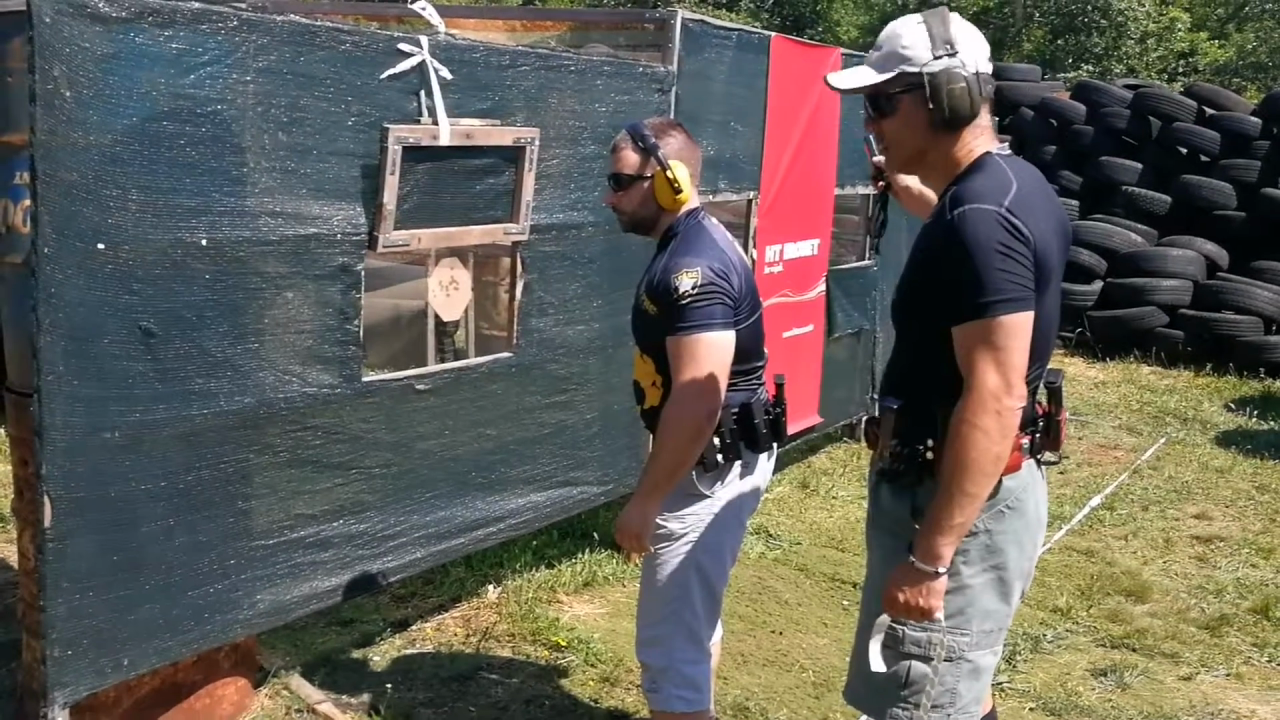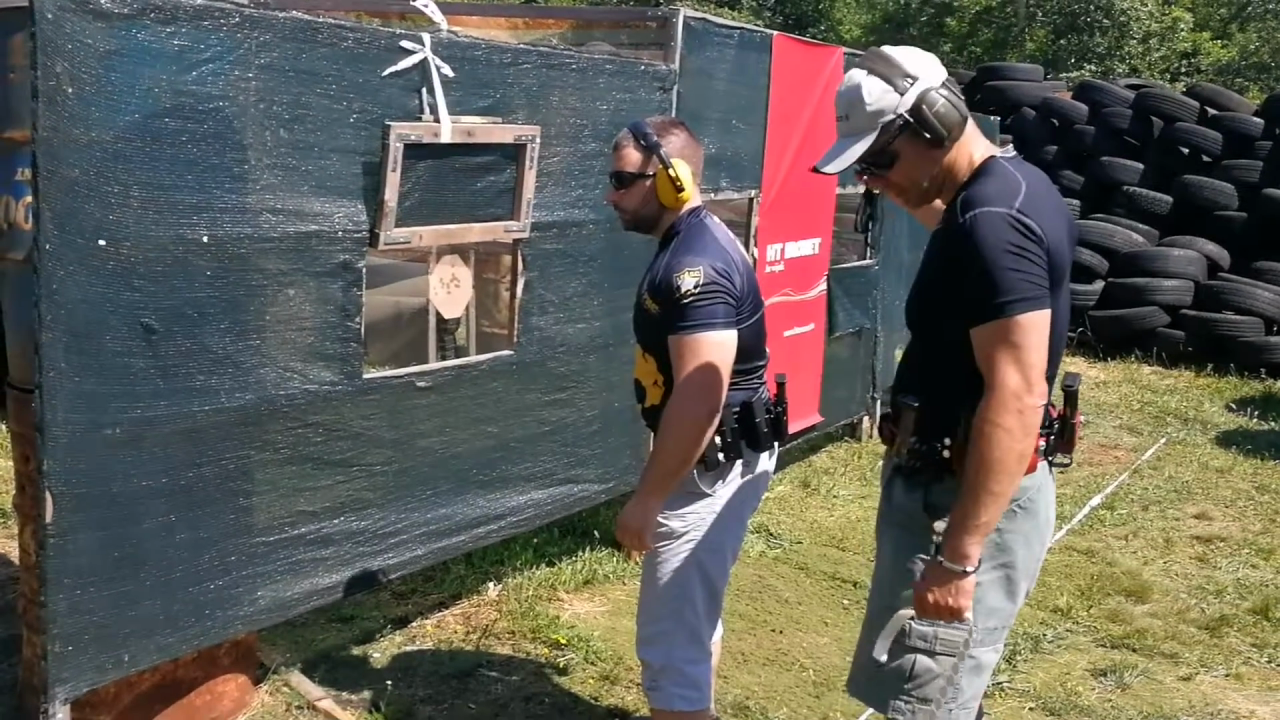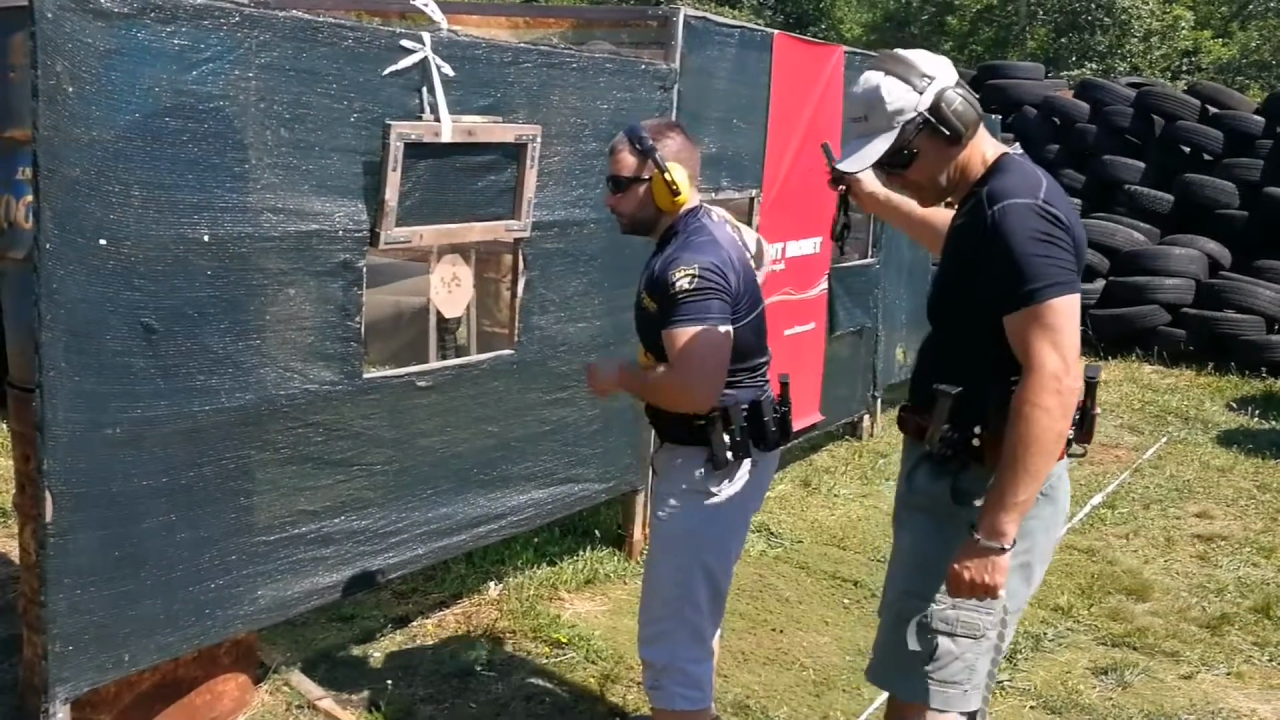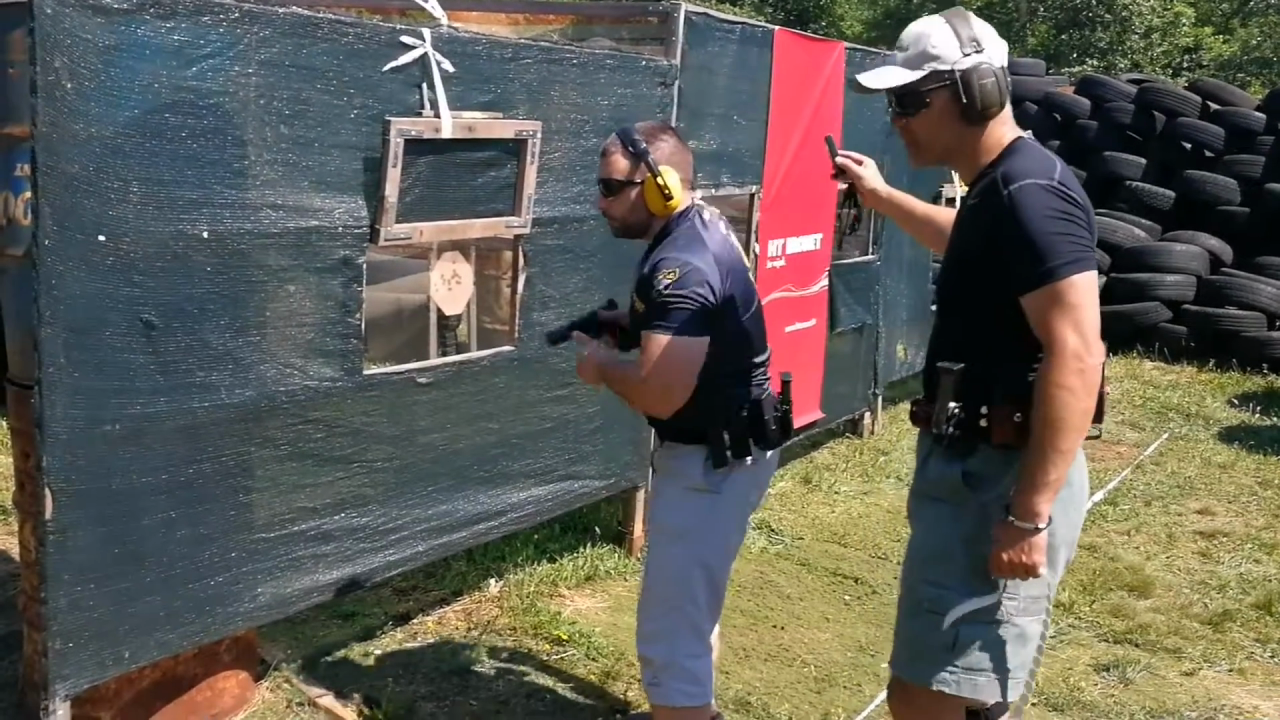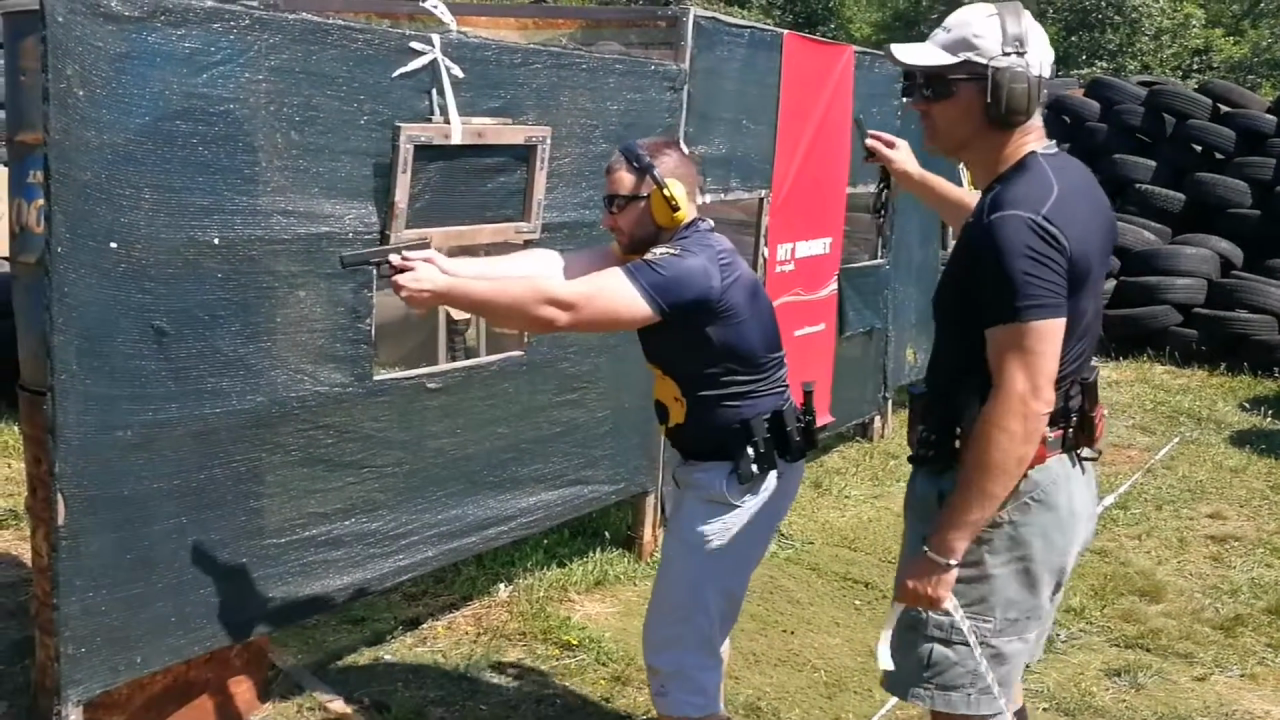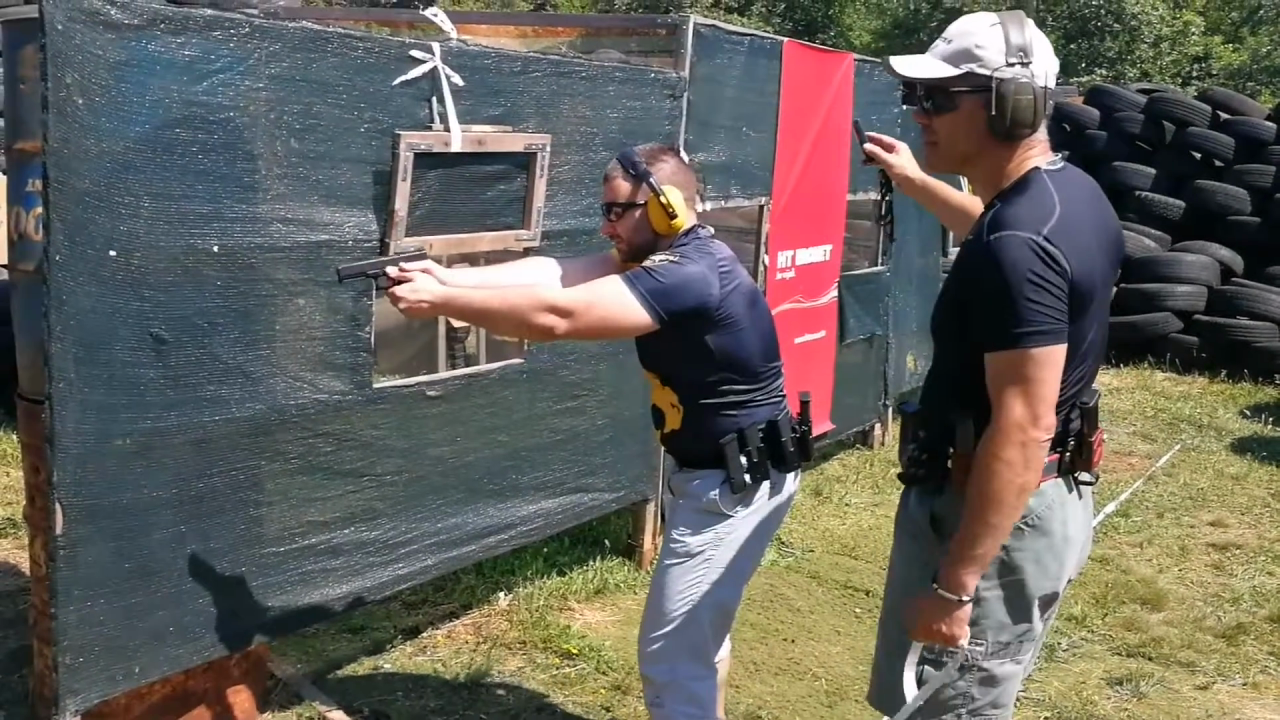
dt=0.4s
person 1, frame 1
left shoulder: (980, 217)
right shoulder: (1009, 184)
left elbow: (995, 398)
left wrist: (930, 556)
right wrist: (922, 200)
left hip: (959, 500)
right hip: (956, 488)
person 1, frame 2
left shoulder: (994, 220)
right shoulder: (1013, 185)
left elbow: (1017, 397)
left wrist: (959, 556)
right wrist: (910, 199)
left hip: (965, 499)
right hip: (947, 484)
person 1, frame 3
left shoulder: (1017, 214)
right shoulder: (994, 200)
left elbow: (1054, 381)
left wrist: (994, 535)
right wrist: (880, 202)
left hip: (982, 488)
right hip: (954, 472)
person 1, frame 4
left shoulder: (1029, 194)
right shoulder: (1005, 184)
left elbow: (1076, 359)
left wrist: (1029, 516)
right wrist: (882, 197)
left hip: (1000, 477)
right hip: (977, 465)
person 1, frame 5
left shoulder: (1018, 219)
right shoulder: (1062, 178)
left elbow: (1022, 401)
left wrist: (941, 547)
right wrist: (916, 180)
left hip: (1004, 495)
right hip: (1044, 479)
person 1, frame 6
left shoulder: (1020, 243)
right shoulder: (1071, 192)
left elbow: (1023, 429)
left wrist: (955, 585)
right wrist: (916, 183)
left hip: (996, 511)
right hip: (1045, 500)
person 2, frame 1
left shoulder: (693, 267)
right shoulder: (692, 244)
left elbow: (698, 400)
left wrist: (644, 501)
left hip: (710, 467)
right hip: (710, 461)
left knee: (669, 639)
right knee: (692, 615)
person 2, frame 2
left shoulder: (695, 264)
right shoulder: (693, 242)
left elbow: (699, 399)
left wrist: (646, 499)
left hip: (710, 465)
right hip: (708, 460)
left knee: (670, 636)
right knee: (691, 613)
person 2, frame 3
left shoulder: (692, 263)
right shoulder: (705, 231)
left elbow: (693, 388)
left wrist: (620, 377)
left hip: (712, 461)
right hip: (716, 452)
left knee: (672, 632)
right knee: (690, 609)
person 2, frame 4
left shoulder: (686, 260)
right shoulder: (688, 234)
left elbow: (661, 393)
left wrist: (603, 367)
right wrist: (618, 351)
left hip: (717, 458)
right hip: (708, 449)
left knee: (672, 630)
right knee: (691, 601)
person 2, frame 5
left shoulder: (689, 267)
right shoulder: (665, 249)
left elbow: (559, 308)
right elbow: (556, 266)
left wrist: (442, 291)
right wrist: (448, 267)
left hip: (742, 473)
right hip: (711, 462)
left knee: (677, 640)
right knee: (699, 610)
person 2, frame 6
left shoulder: (689, 274)
right shoulder: (666, 256)
left elbow: (557, 315)
right elbow: (556, 274)
left wrist: (440, 302)
right wrist: (447, 276)
left hip: (737, 483)
right hip: (709, 471)
left knee: (671, 651)
right knee: (699, 619)
